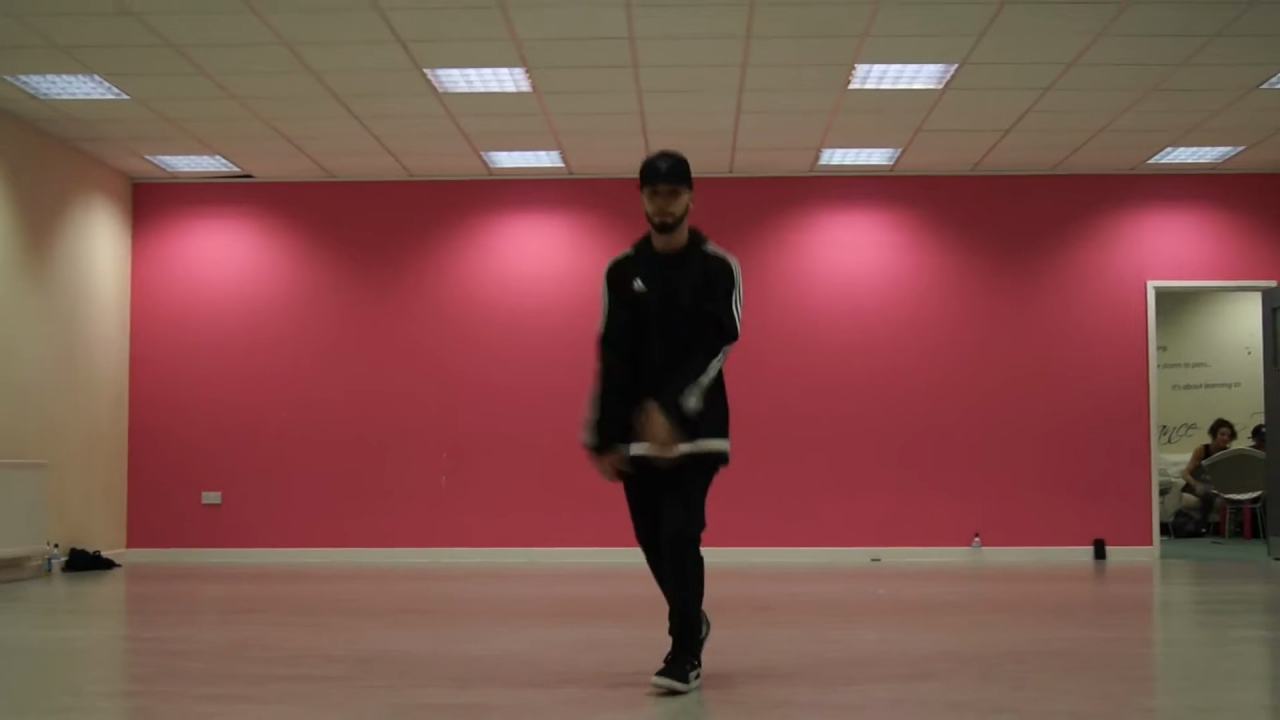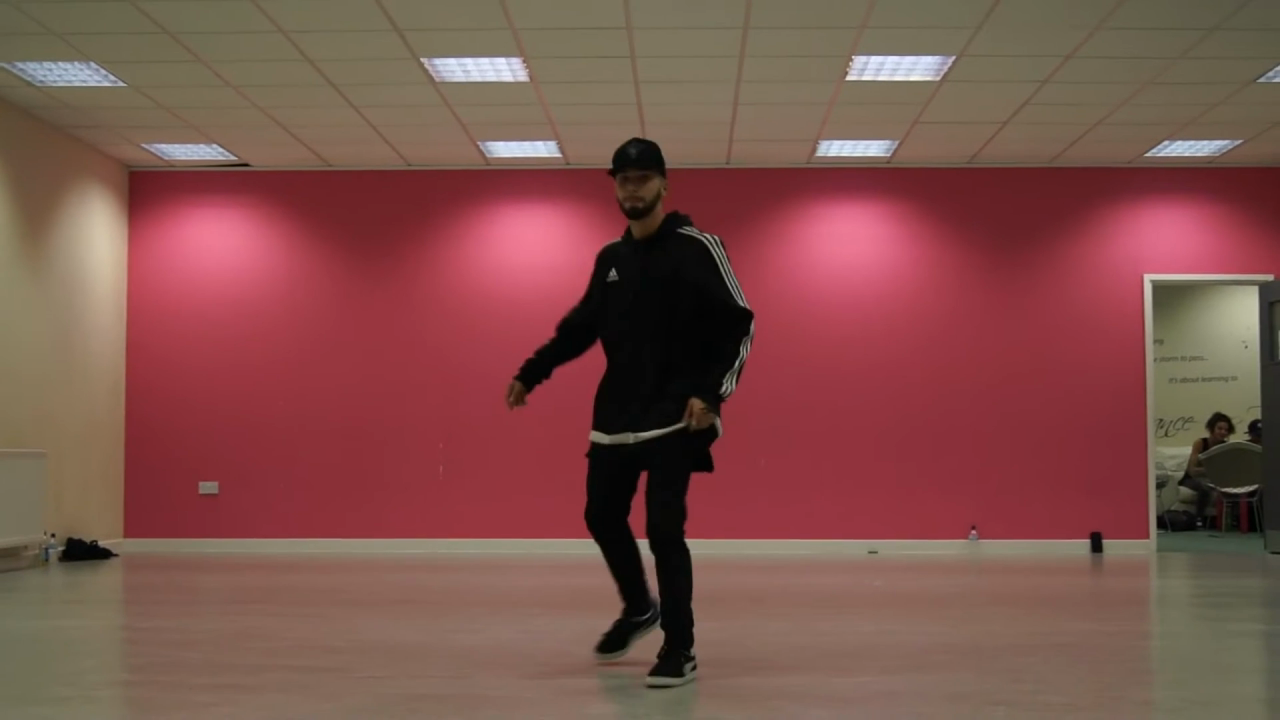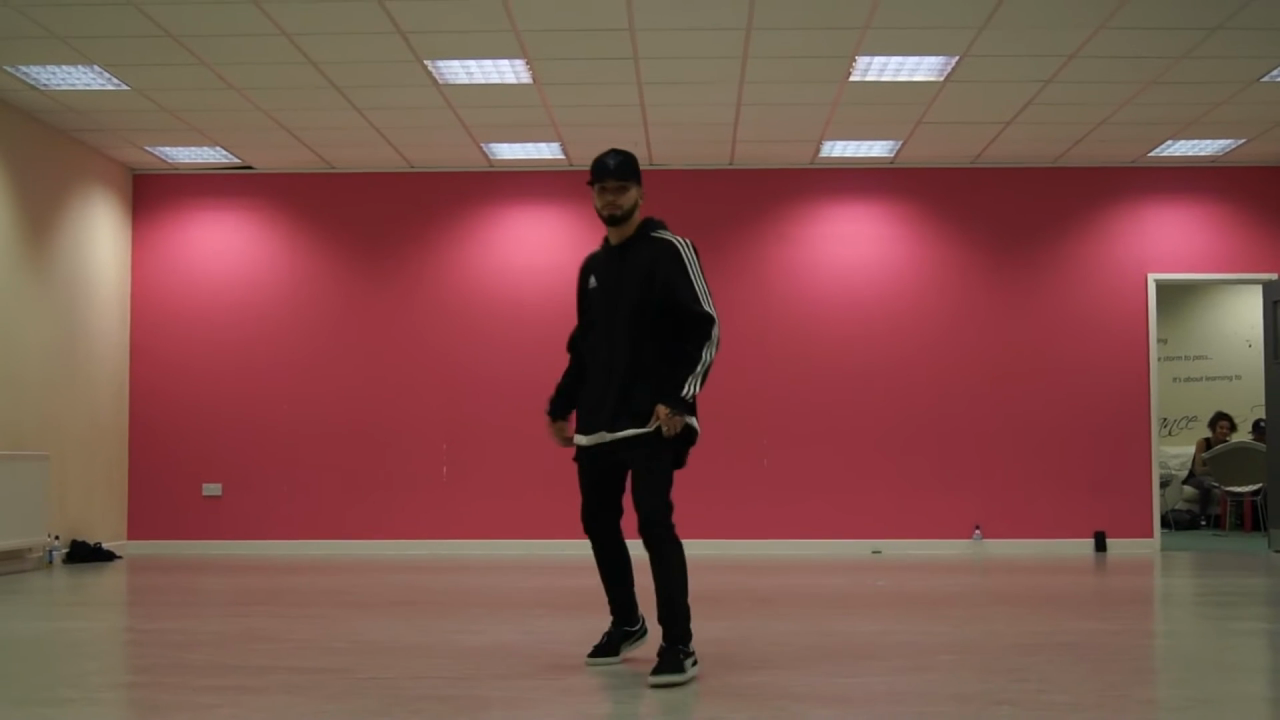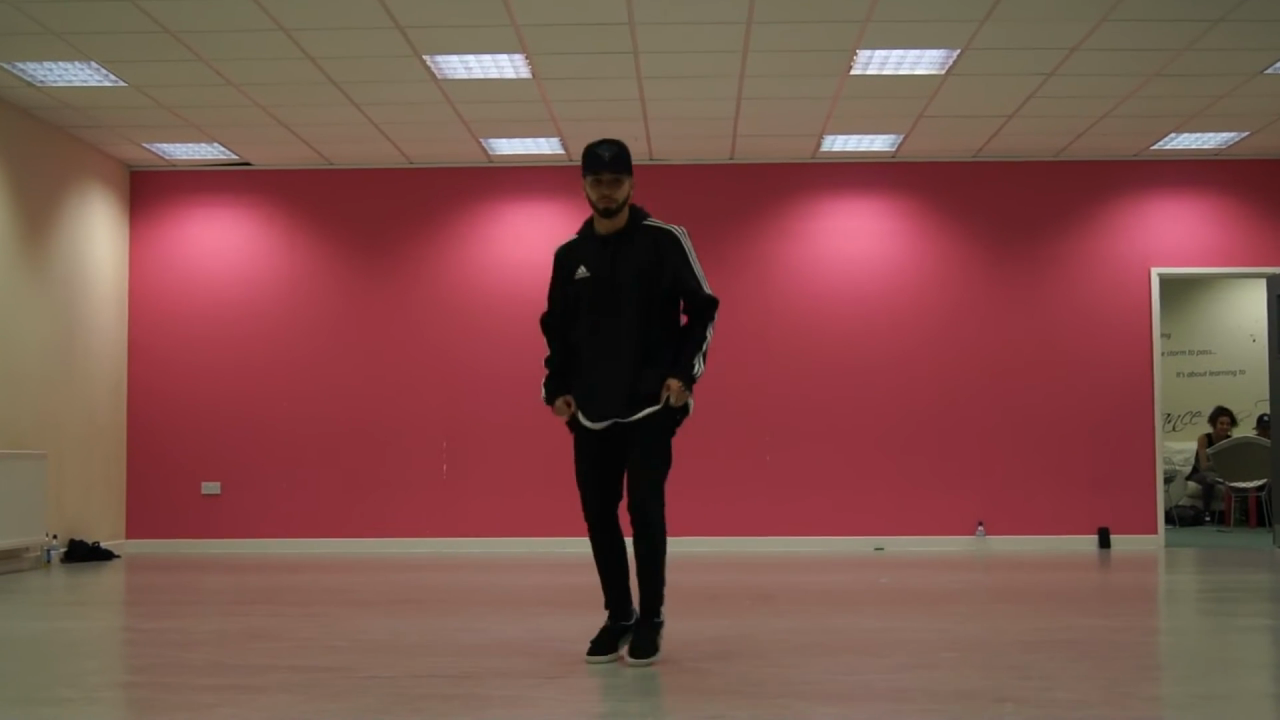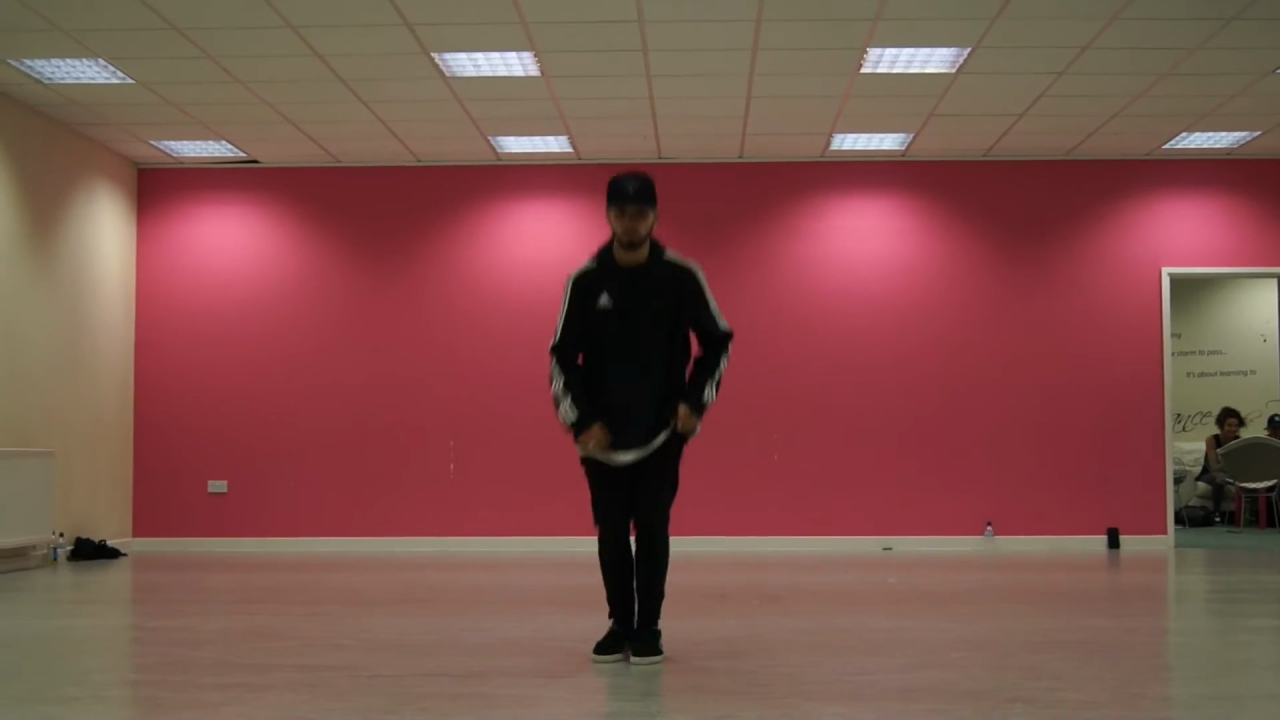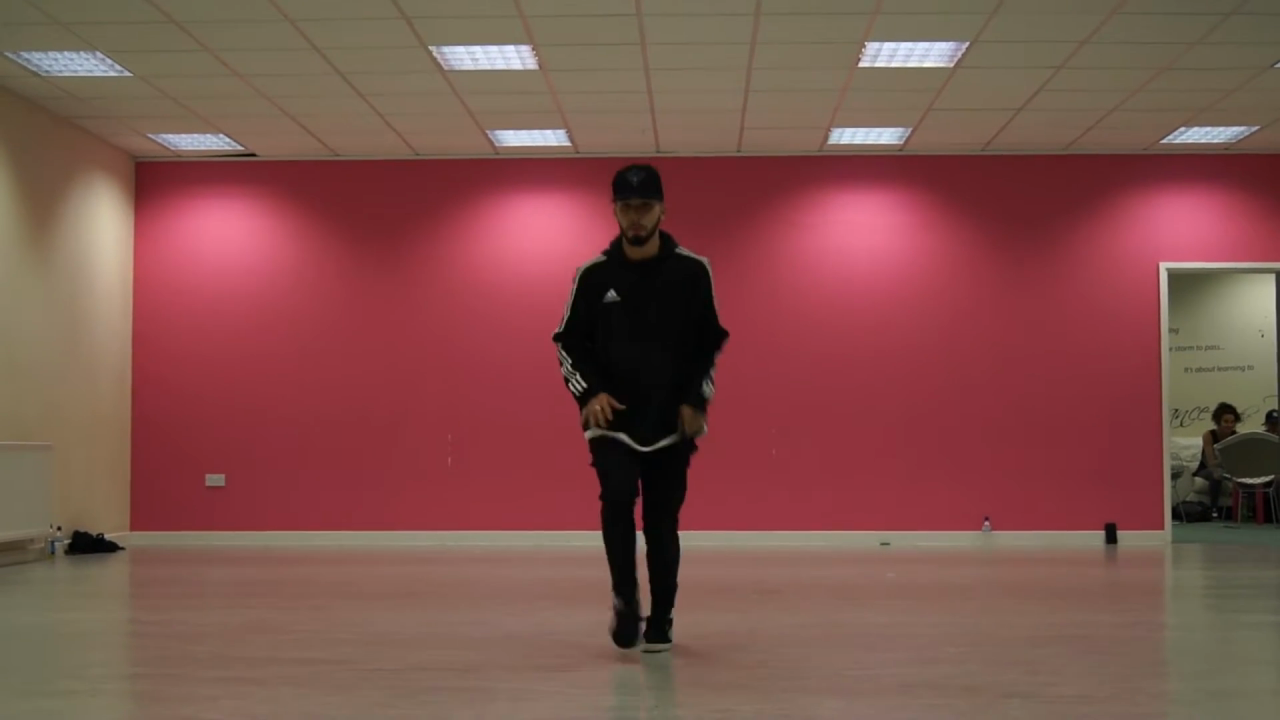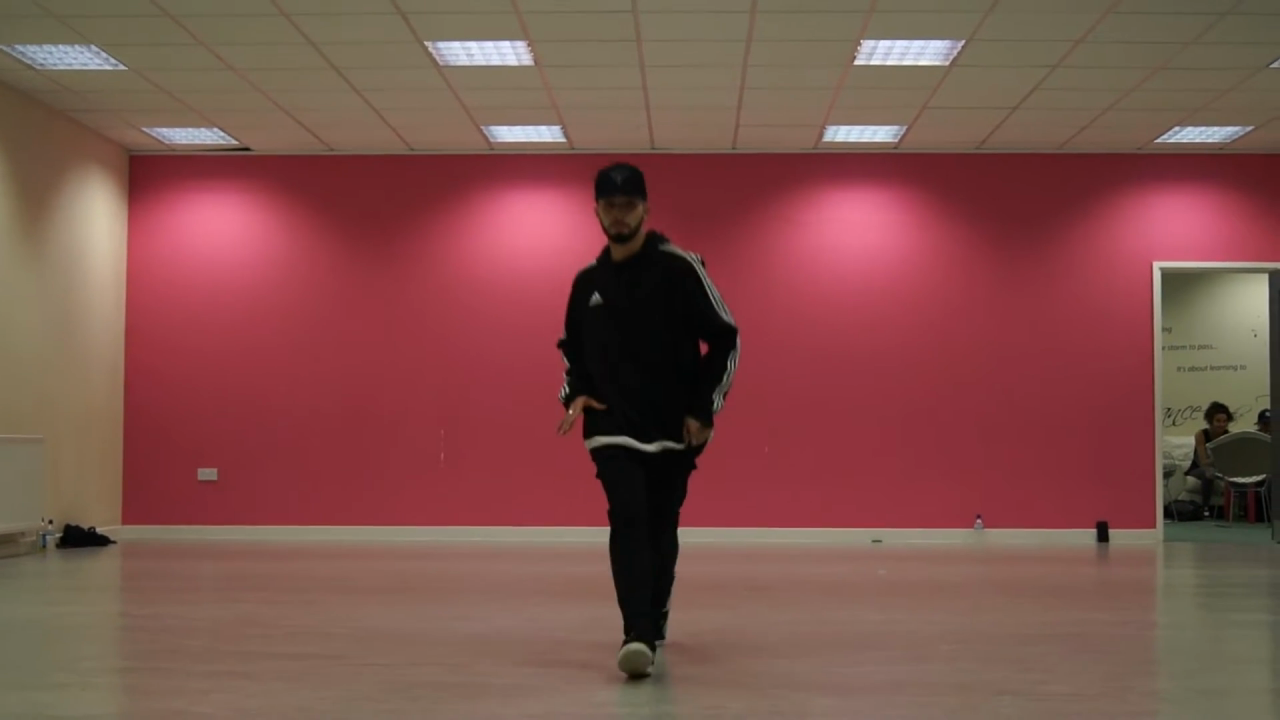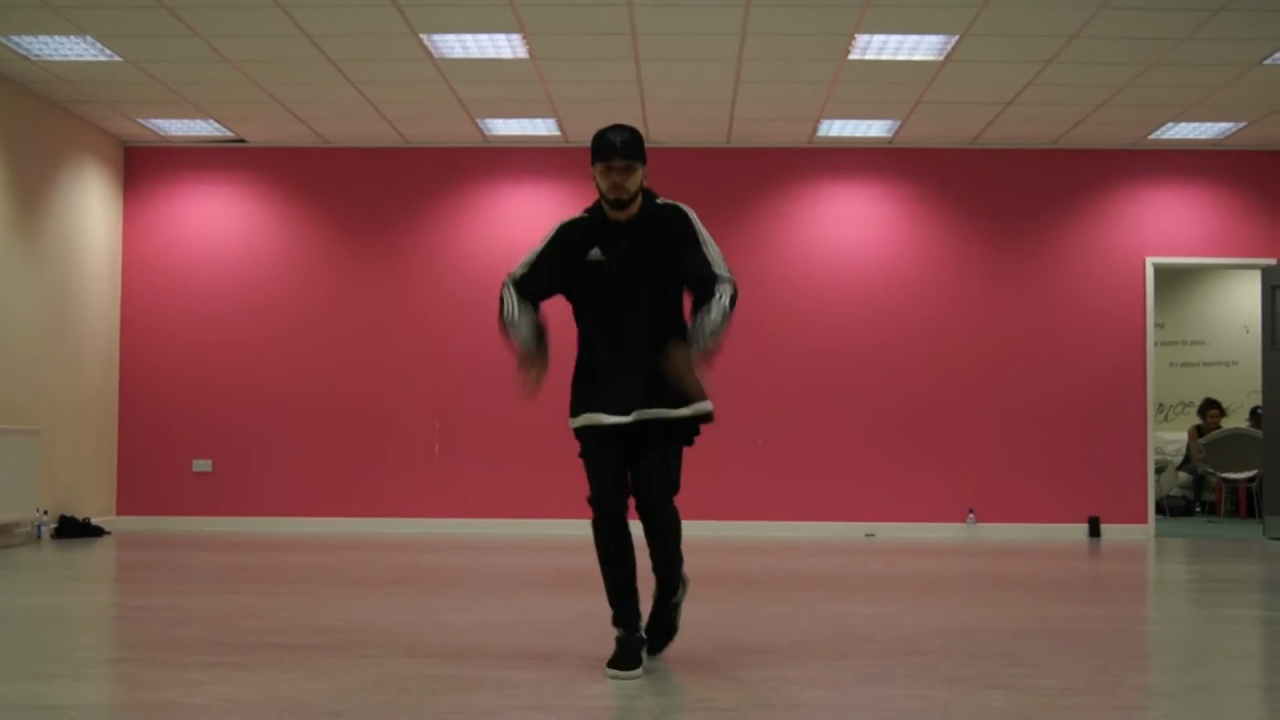
dt=0.3s
person 1, frame 1
left shoulder: (718, 266)
right shoulder: (623, 270)
left elbow: (718, 348)
right elbow: (612, 358)
left wrist: (674, 409)
right wrist: (602, 436)
left hip: (696, 431)
right hip: (639, 434)
left knee: (680, 536)
right knee: (654, 539)
left ankle: (686, 653)
right ankle: (693, 622)
person 1, frame 2
left shoulder: (697, 248)
right shoulder: (610, 259)
left elbow: (739, 325)
right elbow: (580, 327)
left wrist: (710, 392)
right wrist: (531, 374)
left hip: (676, 417)
right hip: (615, 415)
left knee: (663, 527)
right knee: (601, 517)
left ankle: (679, 649)
right ankle: (639, 606)
person 1, frame 3
left shoulder: (670, 251)
right shoulder: (591, 267)
left elbow: (705, 329)
left wrist: (676, 398)
right wrist: (561, 405)
left hip: (651, 420)
right hip: (596, 422)
left knee: (654, 523)
right knee: (598, 521)
left ankle: (678, 646)
right ankle: (626, 623)
person 1, frame 4
left shoulder: (665, 240)
right shoulder: (569, 255)
left elbow: (703, 310)
right elbow: (556, 328)
left wrist: (684, 372)
right wrist: (557, 387)
left hip: (650, 403)
right hip: (592, 409)
left knee: (645, 506)
right knee: (597, 510)
left ankle: (650, 620)
right ankle: (619, 615)
person 1, frame 5
left shoulder: (682, 276)
right shoulder: (585, 281)
left elbow: (716, 343)
right elbow: (560, 358)
left wrist: (694, 402)
right wrist: (580, 422)
left hip: (661, 429)
right hip: (605, 433)
left knee: (652, 528)
right knee: (612, 531)
left ankle: (648, 628)
right ankle: (621, 625)
person 1, frame 6
left shoulder: (691, 271)
right shoulder: (593, 275)
left elbow: (709, 341)
right elbow: (567, 343)
left wrist: (697, 398)
right wrist: (588, 392)
left hip: (670, 426)
right hip: (613, 421)
left knee: (662, 523)
right knee: (617, 504)
left ankle: (661, 617)
right ankle: (626, 606)
person 1, frame 7
left shoulder: (681, 267)
right shoulder: (587, 281)
left elbow: (727, 339)
right elbow: (574, 349)
left wrist: (704, 408)
right wrist: (574, 393)
left hip: (673, 427)
right hip: (613, 428)
left knee: (660, 525)
right knee: (627, 520)
left ankle: (654, 607)
right ankle: (638, 634)
person 1, frame 8
left shoulder: (673, 222)
right shoulder: (573, 235)
left elbow: (720, 286)
right elbow: (518, 288)
left wrist: (696, 344)
right wrist: (528, 344)
left hip: (662, 399)
right hip: (599, 401)
left knee: (655, 500)
right knee: (607, 507)
left ankle: (670, 587)
right ankle: (628, 633)
